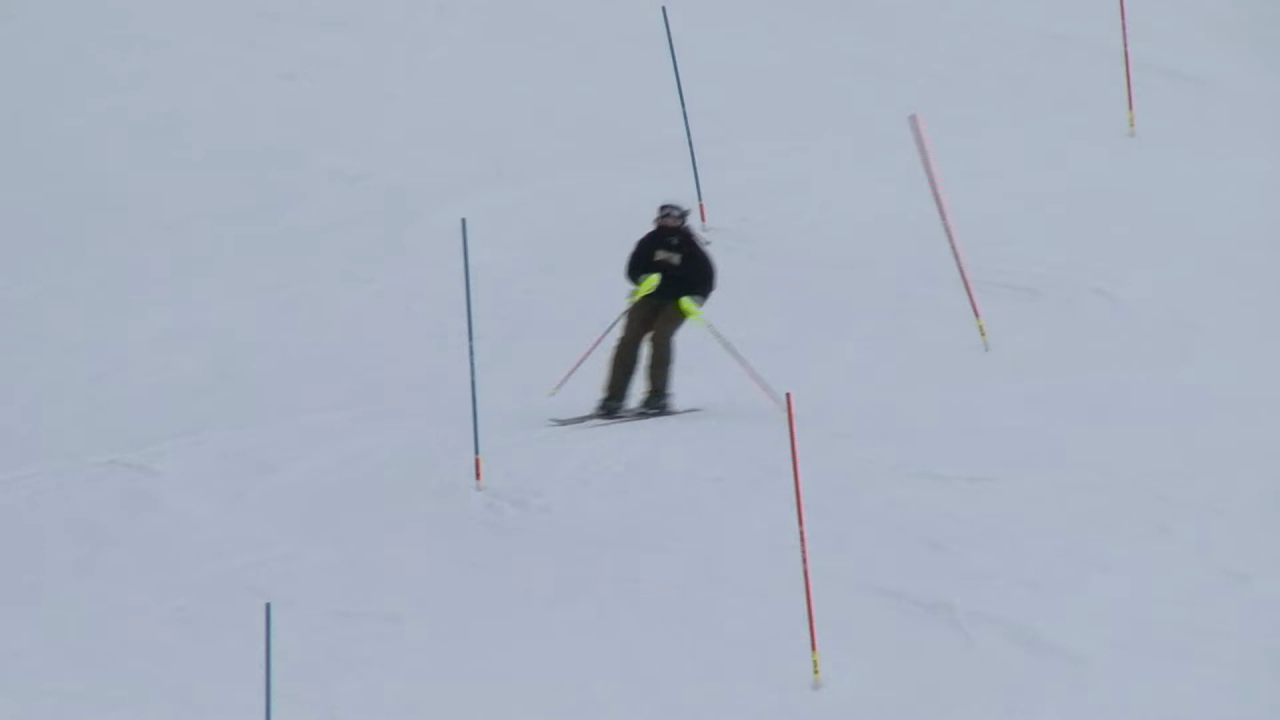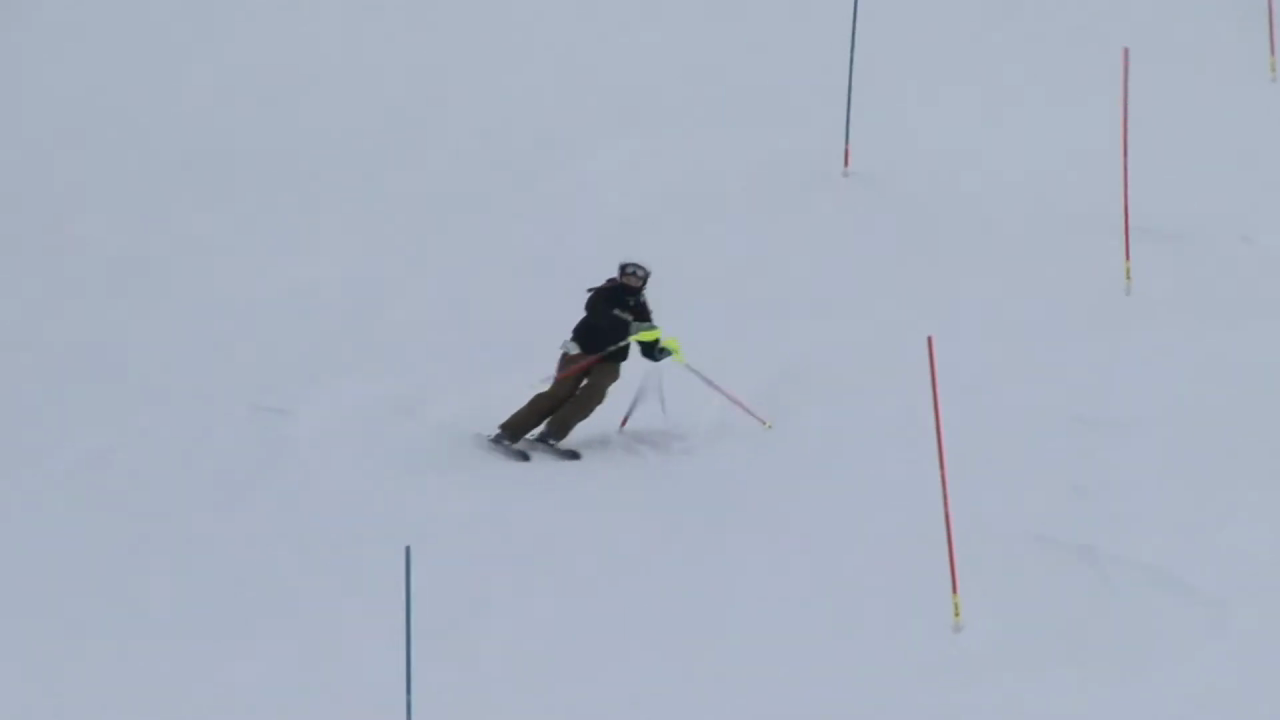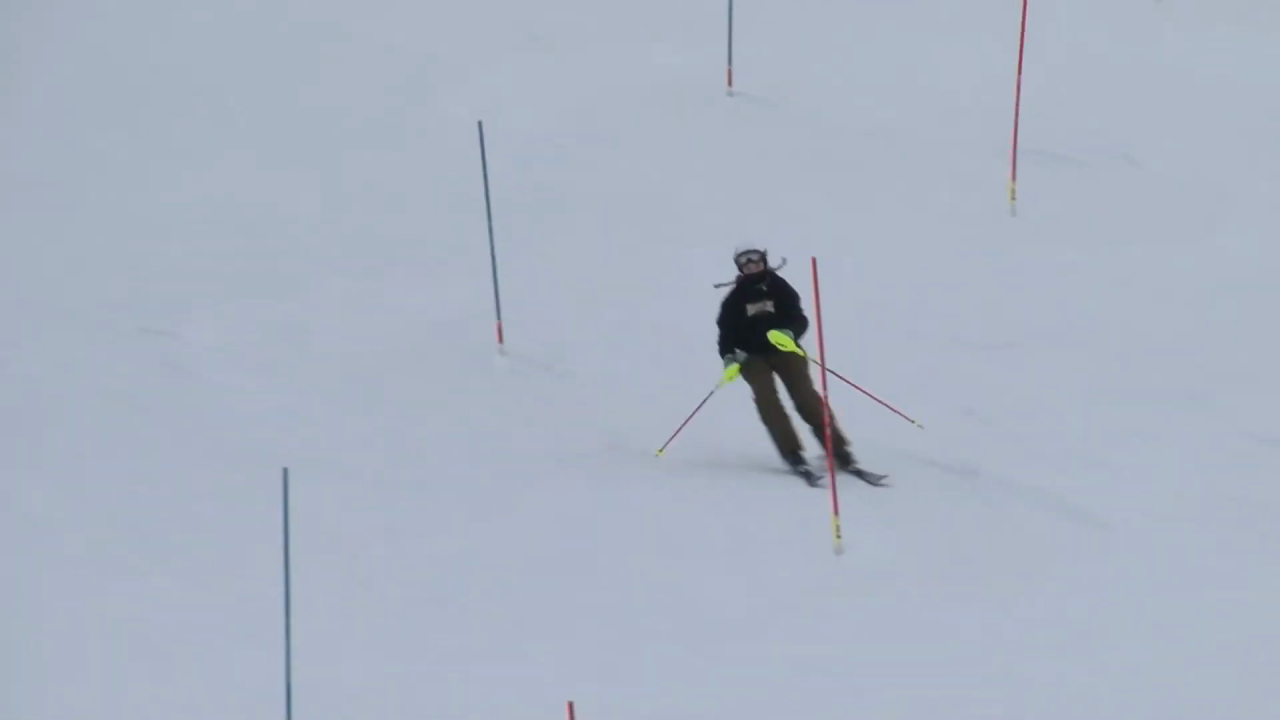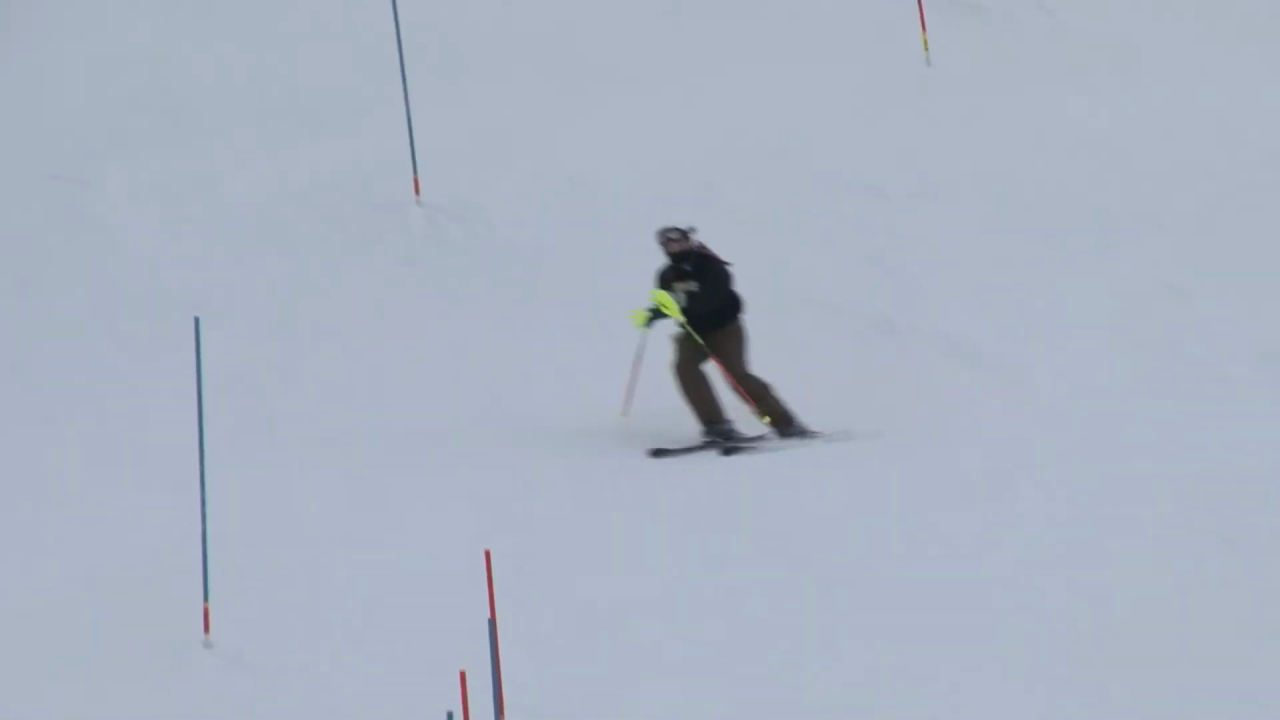
dt=0.7s
person 1, frame 1
left shoulder: (691, 248)
right shoulder: (651, 241)
left elbow: (706, 278)
right elbow: (633, 268)
left wrist: (695, 298)
right wrist: (642, 278)
left hip: (677, 302)
right hip: (649, 297)
left knee: (660, 335)
right knee: (629, 339)
left ankle: (658, 397)
right ankle: (613, 400)
person 1, frame 2
left shoulder: (641, 309)
right shoulder: (604, 295)
left elbow: (650, 350)
right elbow: (599, 316)
left wrist: (663, 350)
right wrist: (633, 328)
left hip: (609, 362)
right hip: (580, 350)
left knee: (595, 390)
right knee: (560, 392)
left ankle: (551, 434)
right ankle: (509, 432)
person 1, frame 3
left shoulder: (780, 288)
right shoulder: (733, 300)
left elbow: (799, 321)
right elbow: (726, 334)
left wrist: (788, 334)
right wrist: (730, 359)
left hip: (784, 350)
right hip: (751, 355)
left knee: (805, 395)
right knee: (765, 393)
left ankle: (842, 453)
right ankle: (794, 455)
person 1, frame 4
left shoulder: (709, 266)
right shoulder: (668, 275)
left elbow: (712, 295)
left wrist: (681, 299)
right wrist: (649, 314)
left hip: (725, 327)
right hip: (694, 332)
left knee: (736, 373)
right knee: (685, 365)
left ankle: (786, 424)
right ankle: (718, 427)
